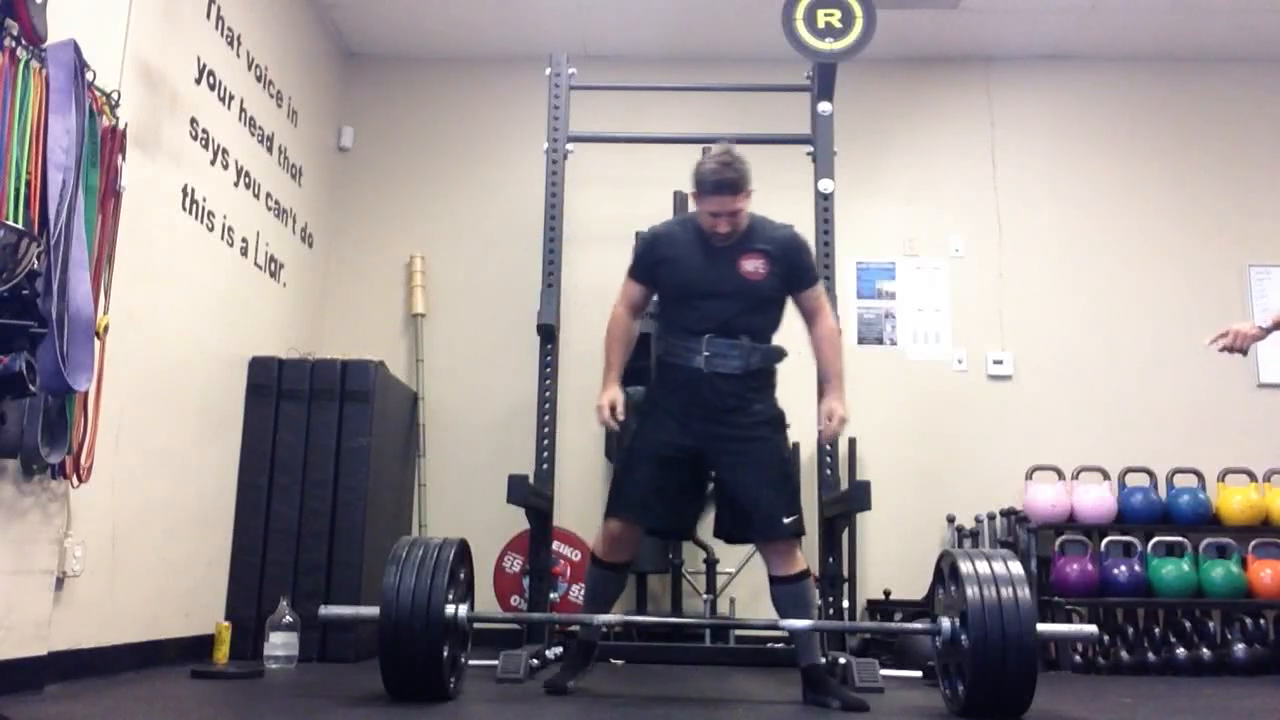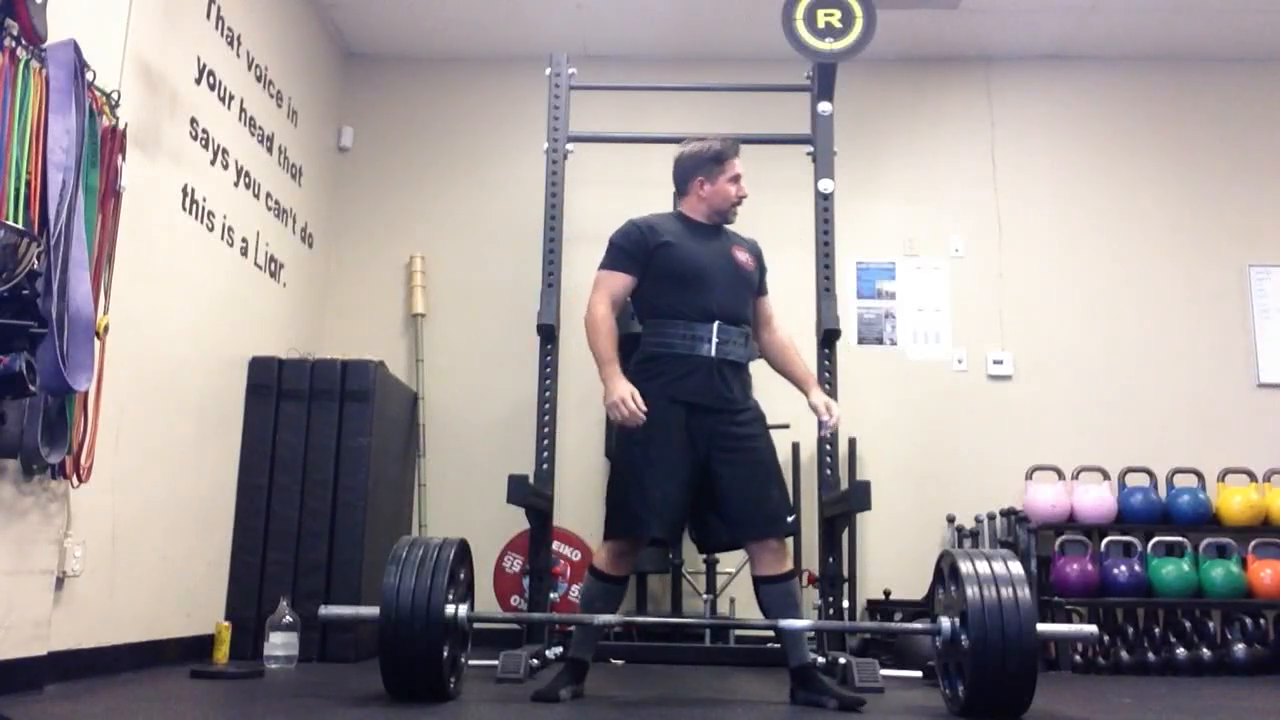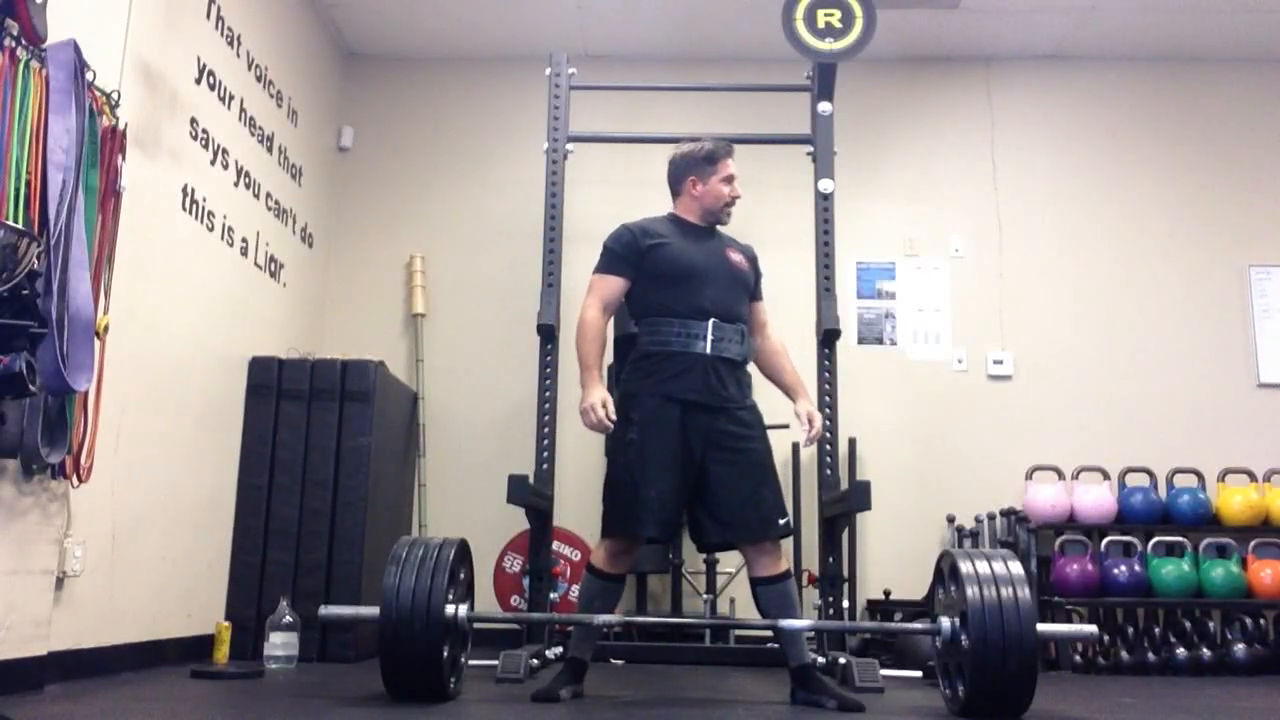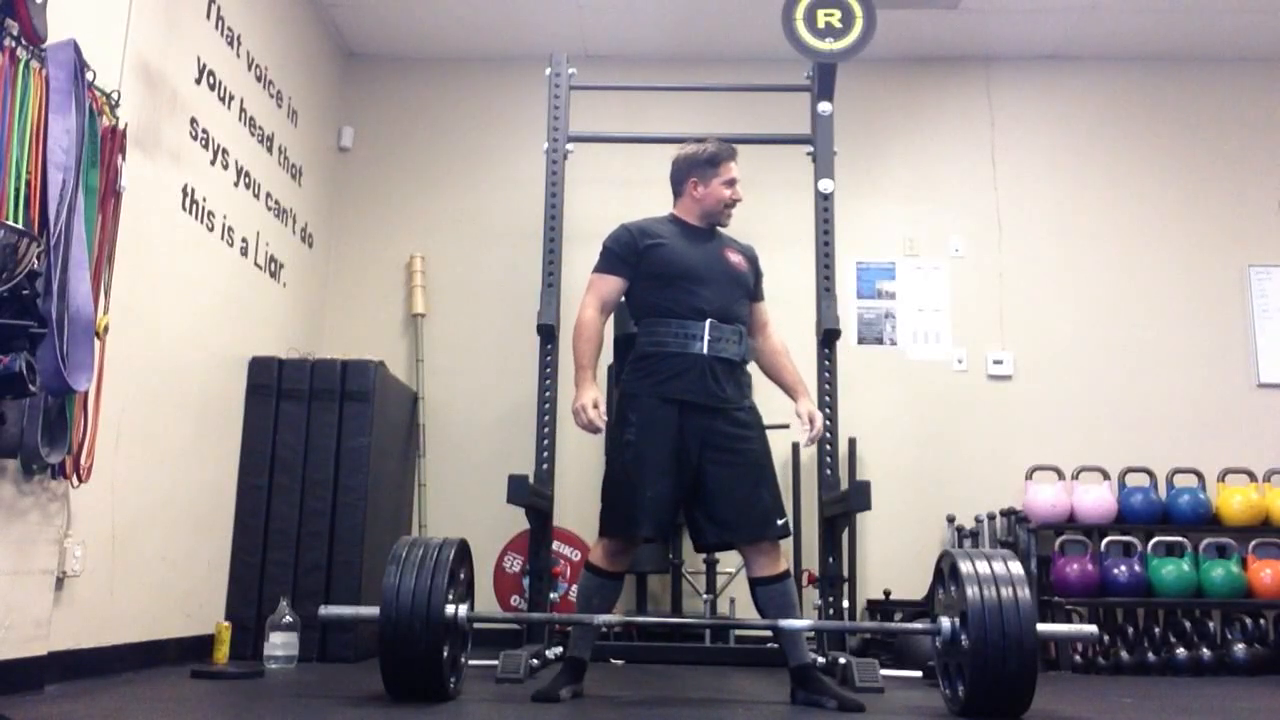
dt=1s
person 1, frame 1
left shoulder: (782, 244)
right shoulder: (663, 242)
left elbow: (819, 317)
right elbow: (627, 311)
left wrist: (834, 392)
right wrist: (611, 382)
left hip: (749, 413)
right hip: (671, 406)
left knee: (780, 540)
right knee: (620, 527)
left ankle: (813, 674)
right ankle: (581, 650)
person 1, frame 2
left shoulder: (747, 251)
right shoulder: (645, 234)
left elbow: (768, 330)
right elbow: (602, 306)
left wrist: (813, 388)
right wrist: (614, 378)
left hip: (734, 409)
right hip: (662, 405)
left knee: (770, 538)
right knee: (625, 538)
left ankle: (804, 674)
right ankle: (575, 667)
person 1, frame 3
left shoulder: (741, 255)
right shoulder: (638, 237)
left elbow: (762, 335)
right elbow: (596, 310)
left wrist: (800, 395)
right wrist: (592, 383)
left hip: (731, 409)
right hip: (656, 405)
left knee: (764, 539)
right knee: (622, 537)
left ankle: (803, 673)
right ankle: (574, 667)
person 1, frame 4
left shoulder: (742, 255)
right shoulder: (637, 238)
left elbow: (763, 334)
right elbow: (593, 309)
left wrist: (801, 395)
right wrist: (585, 383)
left hip: (729, 410)
right hip: (654, 406)
left knee: (762, 540)
right knee: (619, 536)
left ankle: (803, 673)
right ankle: (573, 666)
